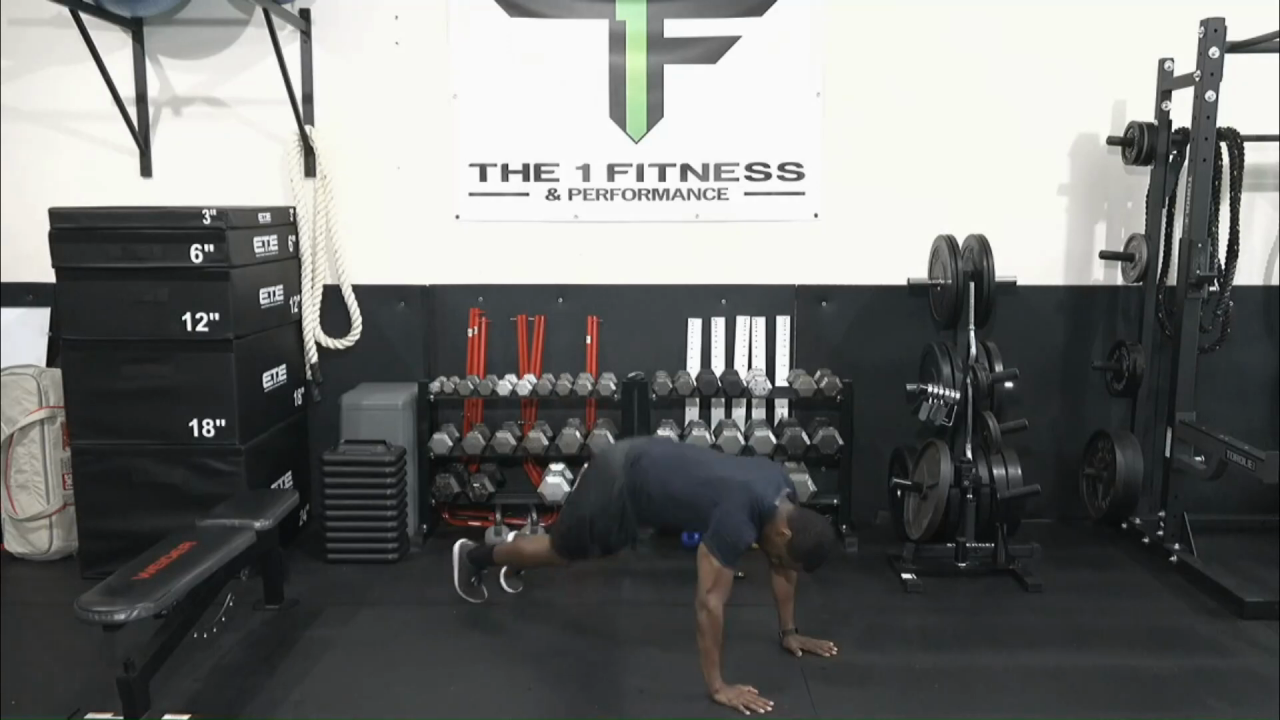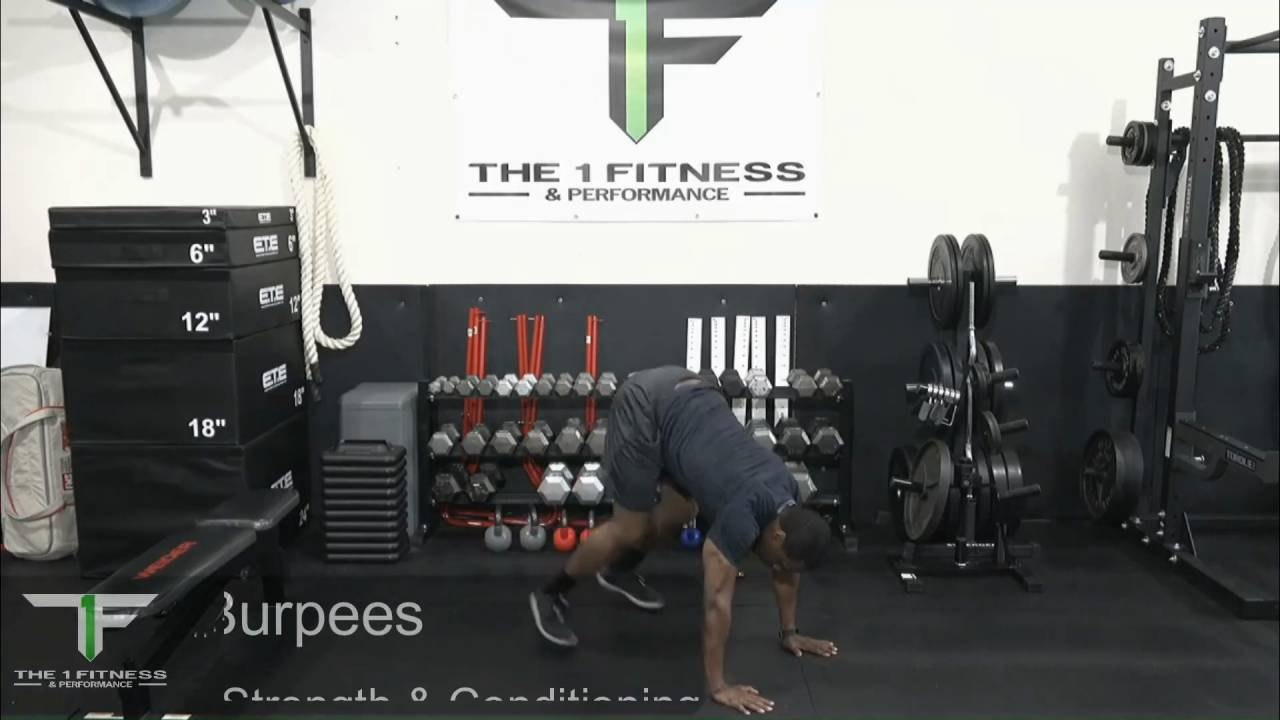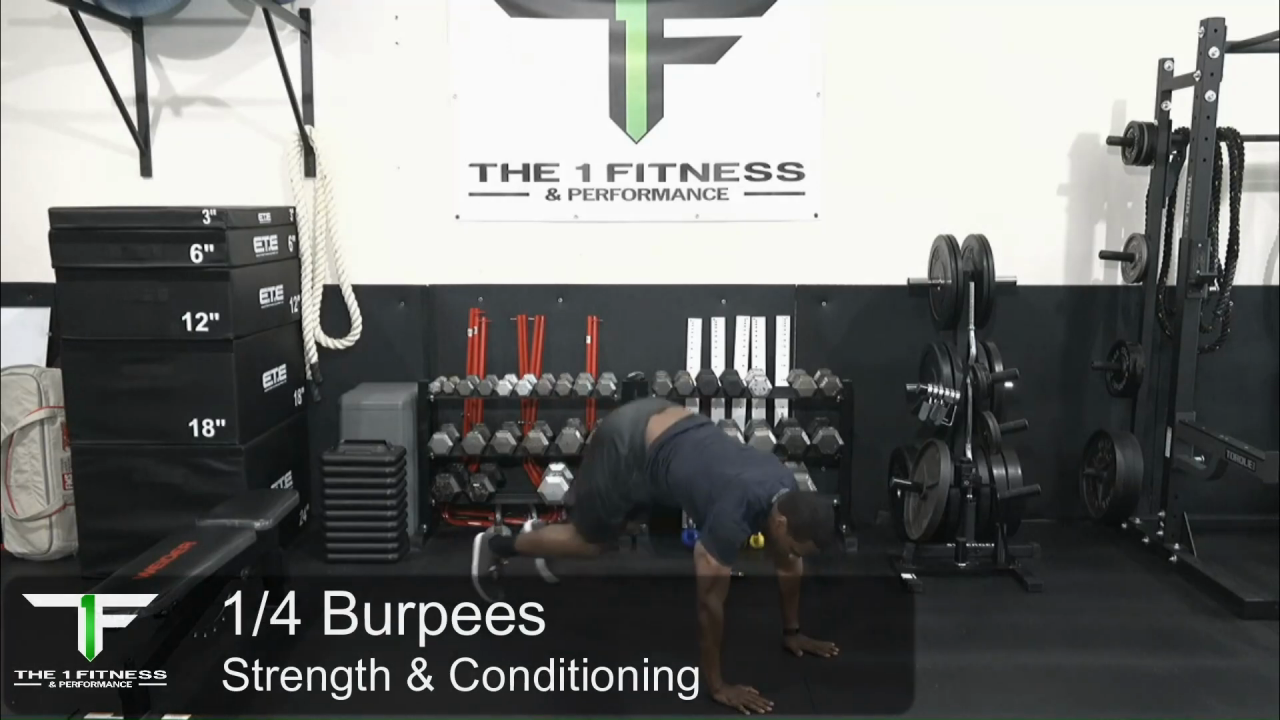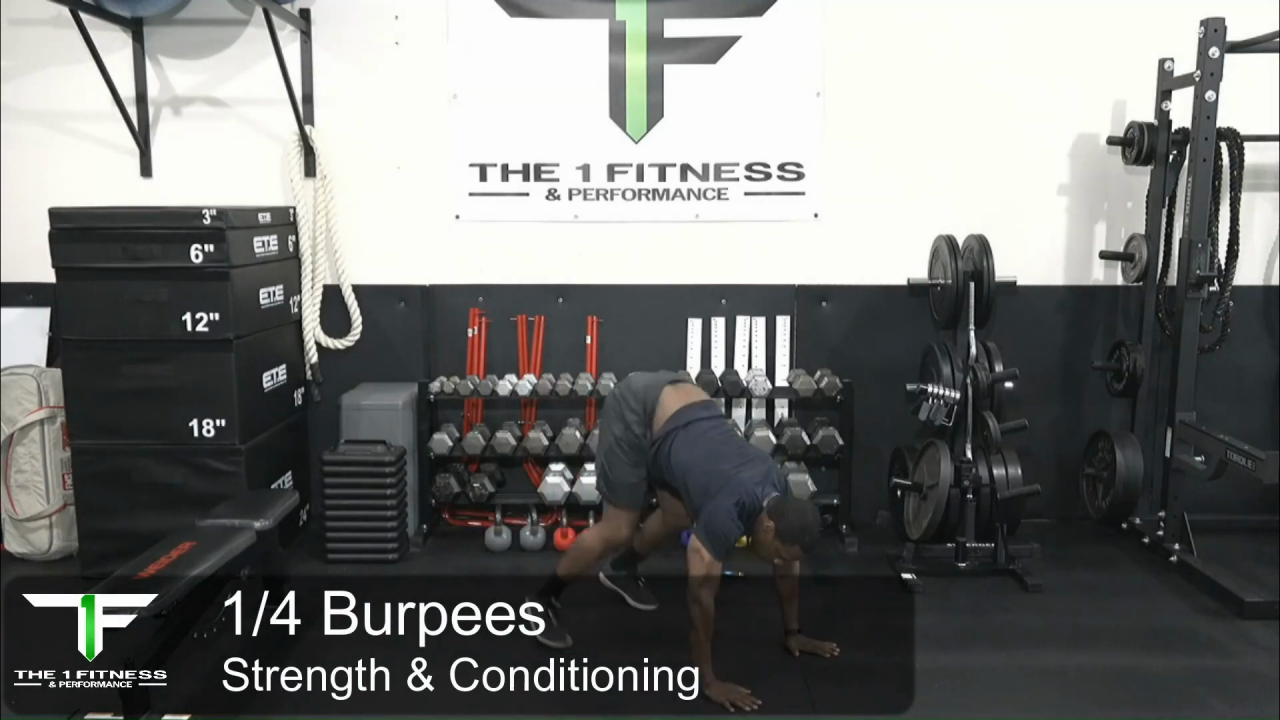
dt=0.7s
person 1, frame 1
left shoulder: (782, 493)
right shoulder: (737, 517)
left elbow: (782, 568)
right elbow: (709, 601)
left wrist: (790, 632)
right wrist: (718, 687)
left hip: (641, 465)
right hip: (619, 481)
left knee: (578, 545)
right knee: (563, 548)
left ankle: (524, 545)
right ankle: (473, 555)
person 1, frame 2
left shoulder: (790, 502)
right shoulder: (746, 514)
left elbow: (786, 573)
right elbow: (718, 600)
left wrist: (790, 632)
right wrist: (717, 685)
left hip: (681, 390)
right hip: (648, 401)
left knee: (681, 510)
right knee: (632, 525)
left ankle: (619, 572)
right ankle: (552, 593)
person 1, frame 3
left shoulder: (785, 493)
right shoulder: (733, 514)
left elbow: (789, 564)
right elbow: (710, 599)
left wrist: (793, 632)
right wrist: (716, 686)
left hip: (659, 419)
right hip: (628, 439)
left knee: (606, 531)
right knee: (590, 541)
left ankle: (540, 532)
right ankle: (496, 545)
person 1, frame 4
left shoulder: (780, 502)
right shoulder: (730, 512)
left elbow: (788, 568)
right elbow: (701, 594)
left wrist: (793, 632)
right wrist: (707, 680)
left hip: (677, 398)
right hip: (635, 407)
left knee: (681, 517)
right knee: (620, 529)
left ankle: (623, 571)
right ankle: (545, 598)
